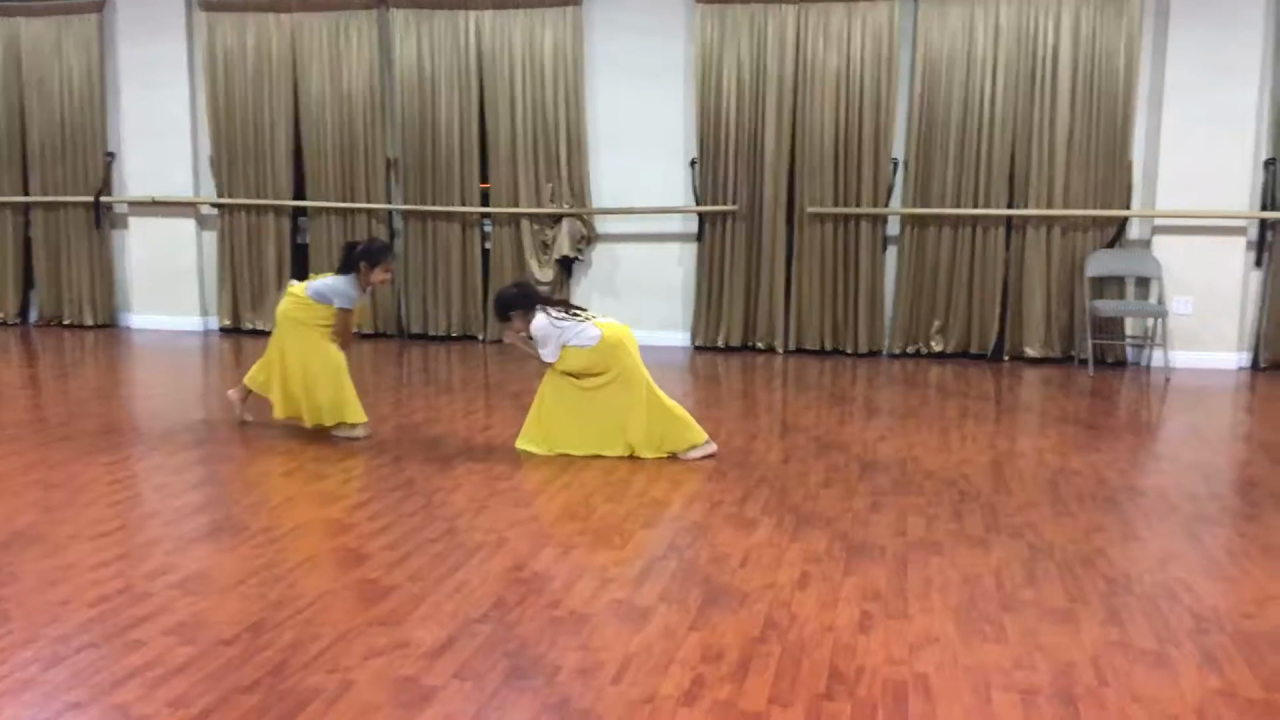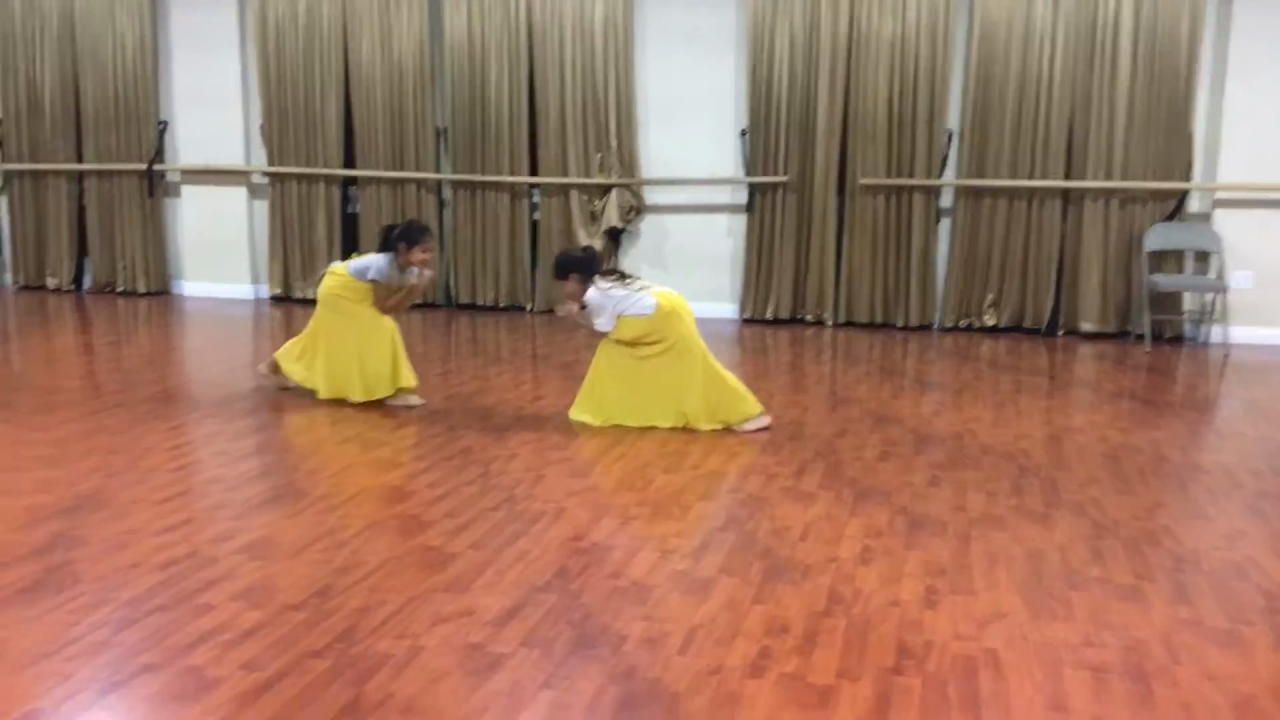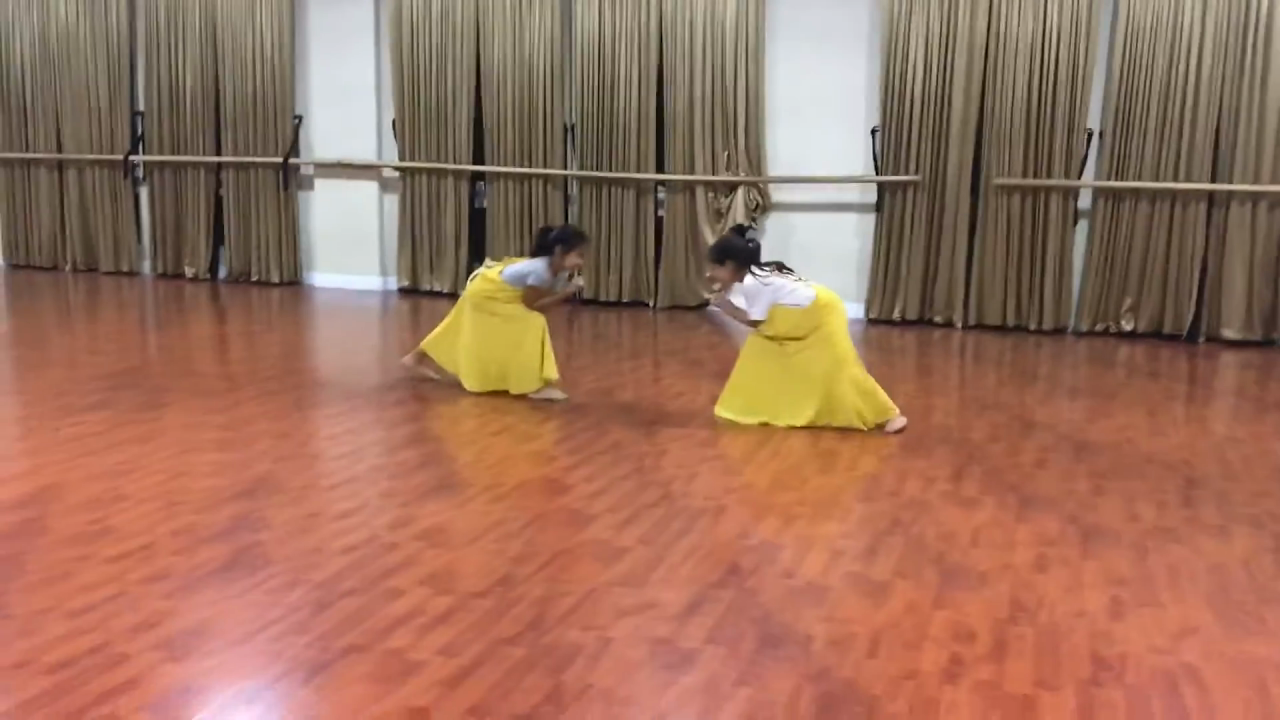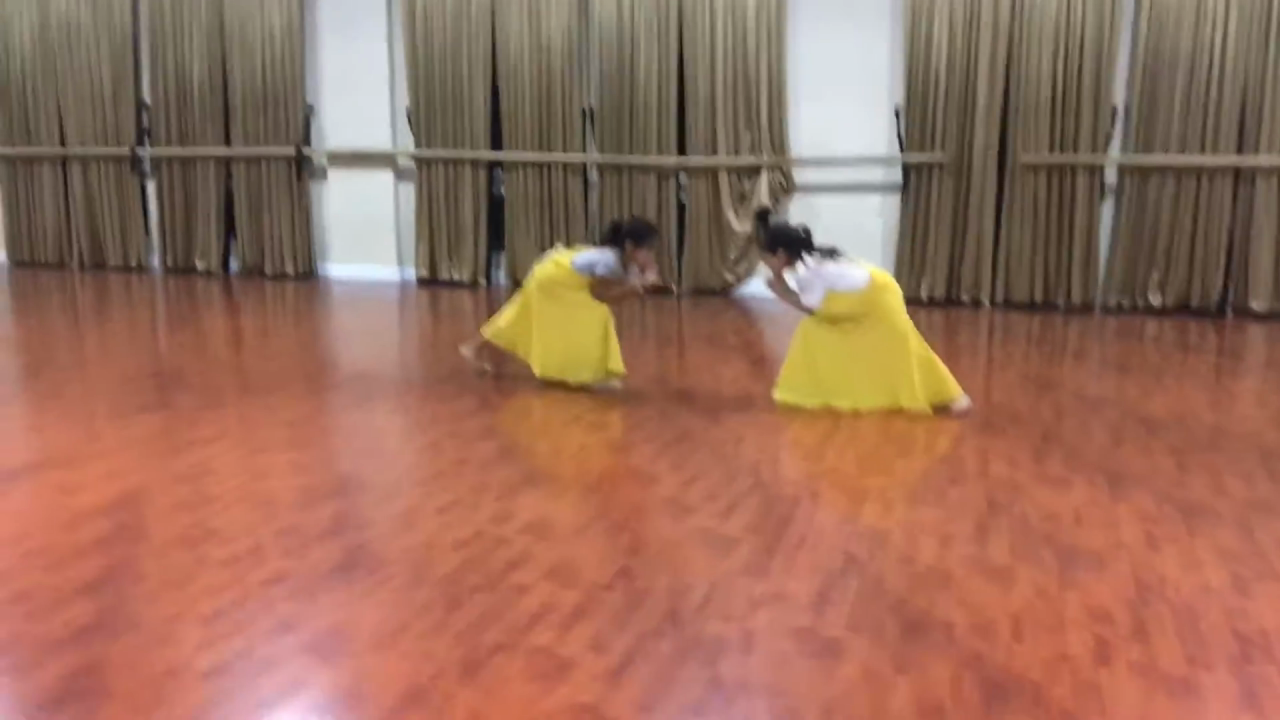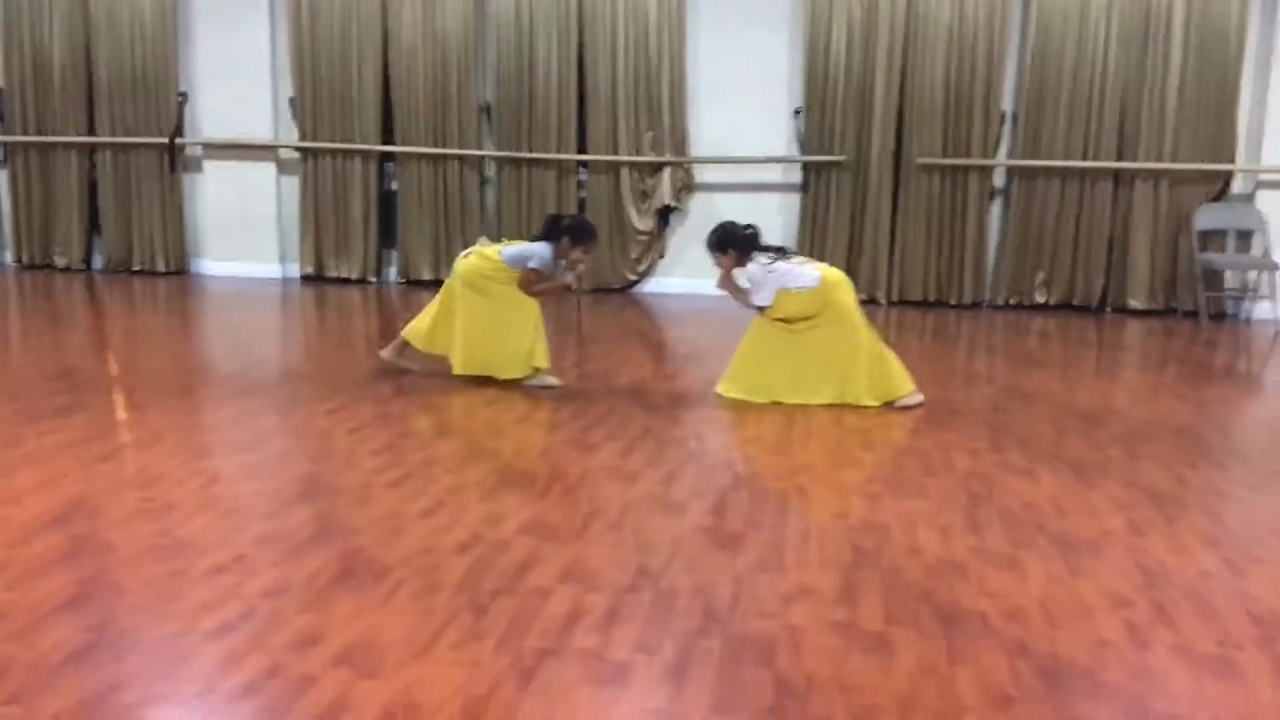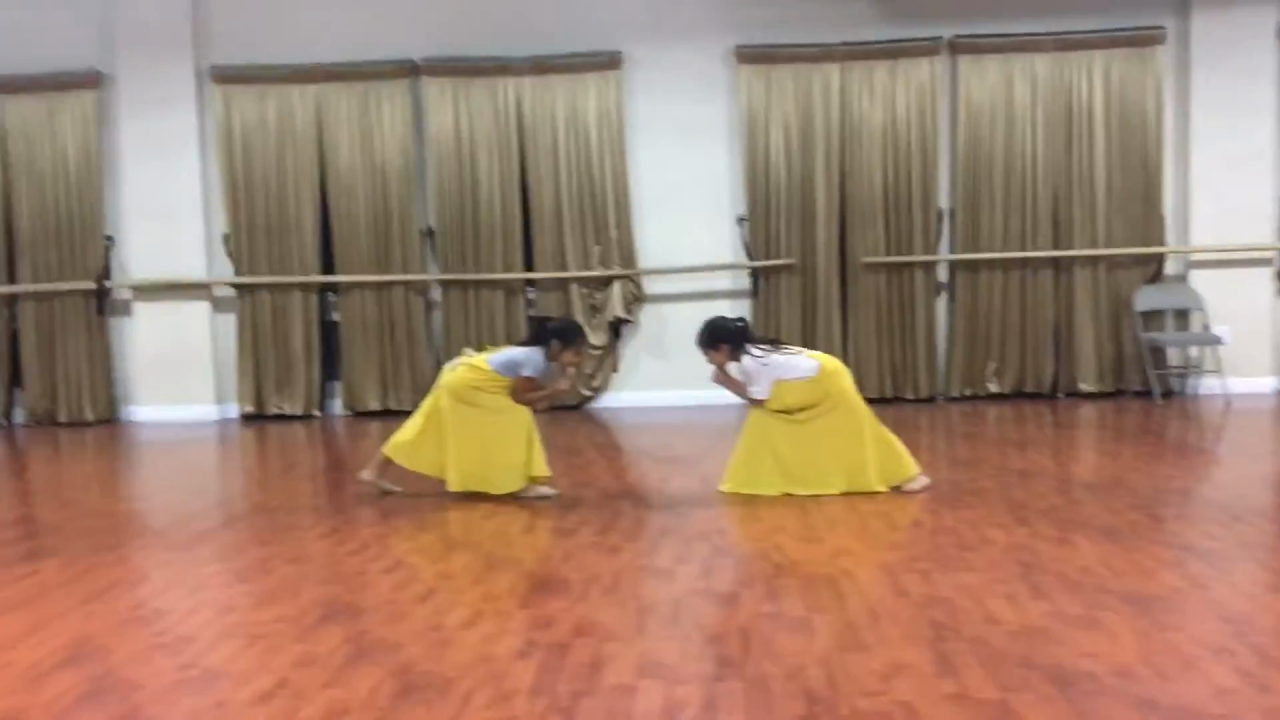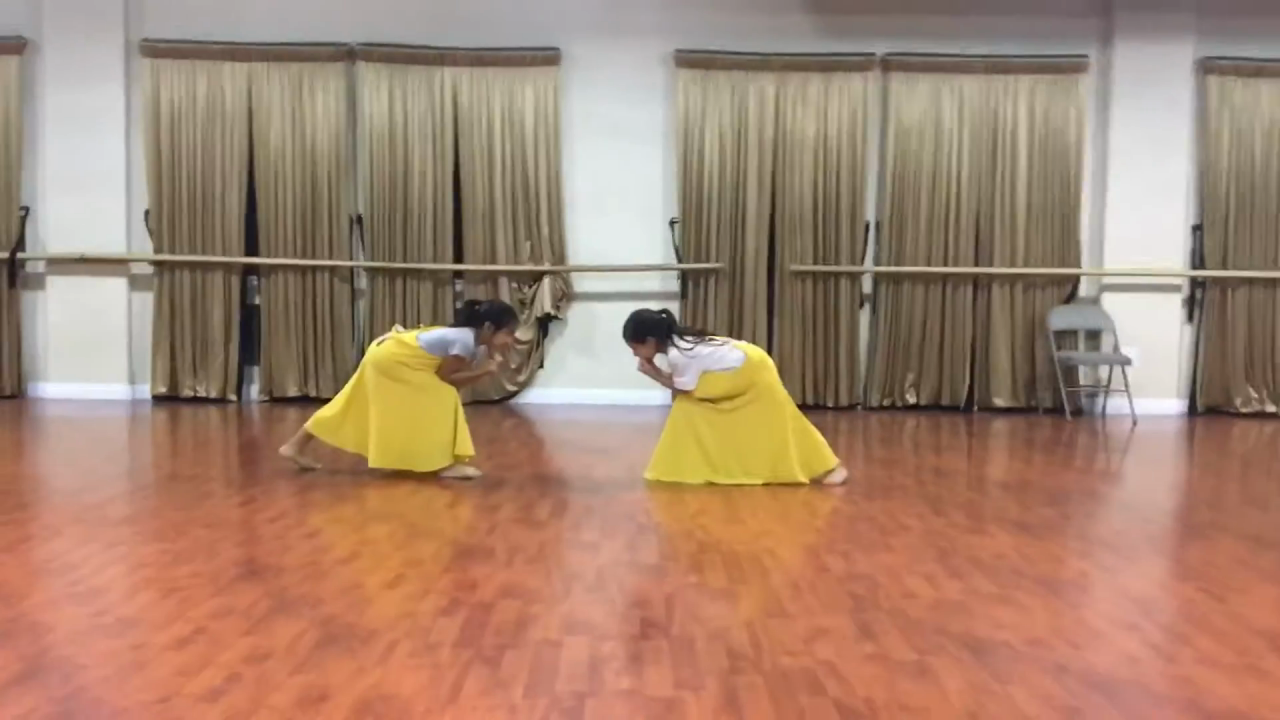
dt=0.7s
person 1, frame 1
left shoulder: (539, 325)
right shoulder: (544, 312)
left elbow: (551, 359)
right elbow: (556, 350)
left wrist: (519, 344)
right wrist: (524, 341)
left hip: (612, 346)
right hip: (605, 344)
left knee: (642, 397)
right knee: (557, 381)
left ankle: (696, 442)
right ankle: (561, 437)
person 1, frame 2
left shoulder: (594, 295)
right shoulder: (602, 283)
left elbow: (604, 329)
right elbow: (609, 319)
left wrist: (575, 315)
right wrist: (579, 310)
left hip: (666, 317)
right hip: (660, 313)
left knee: (697, 368)
right knee: (613, 351)
left ankle: (749, 414)
right ankle: (610, 407)
person 1, frame 3
left shoulder: (751, 283)
right shoulder: (755, 274)
left elbow: (755, 322)
right elbow: (757, 316)
left wrist: (725, 305)
right wrist: (727, 302)
left hip: (821, 313)
right hip: (804, 317)
left knee: (840, 366)
right knee: (760, 345)
left ankle: (889, 415)
person 1, frame 4
left shoulder: (806, 270)
right shoulder: (809, 260)
left elbow: (812, 308)
right elbow: (814, 301)
left wrist: (780, 291)
right wrist: (782, 287)
left hip: (877, 295)
right hip: (861, 299)
left knee: (904, 347)
right knee: (814, 330)
left ankle: (952, 397)
person 1, frame 5
left shoulder: (755, 269)
right shoulder: (758, 258)
left elbow: (761, 307)
right elbow: (761, 298)
left wrist: (730, 288)
right wrist: (732, 285)
left hip: (829, 292)
right hip: (814, 295)
left knee: (857, 343)
right knee: (766, 327)
left ankle: (904, 391)
person 1, frame 6
left shoulder: (750, 362)
right shoulder: (751, 353)
left elbow: (758, 400)
right elbow: (757, 393)
left wrist: (726, 381)
right wrist: (728, 378)
left hip: (826, 379)
right hip: (811, 383)
left knee: (858, 429)
right knee: (762, 420)
left ankle: (908, 475)
right ankle: (762, 476)
person 1, frame 7
left shoulder: (677, 354)
right shoulder: (675, 342)
left elbow: (684, 389)
right elbow: (681, 381)
left wrist: (651, 371)
right wrist: (653, 369)
left hip: (752, 369)
right hip: (735, 372)
left knee: (781, 419)
right knee: (686, 407)
left ankle: (830, 468)
right ankle: (686, 465)
person 2, frame 1
left shoulder: (359, 283)
right shoulder: (348, 290)
right elbow: (343, 334)
left wrist: (345, 340)
right wrist: (347, 343)
left hip: (302, 314)
right hip: (296, 315)
left knee: (284, 362)
right knee: (328, 363)
left ankle: (240, 394)
right ankle: (340, 422)
person 2, frame 2
left shoulder: (410, 269)
right shoulder: (382, 265)
left elbow: (398, 306)
right elbow: (384, 307)
left wrist: (420, 286)
right wrist: (410, 288)
left hip: (352, 296)
right hip: (338, 293)
left knee: (324, 337)
right knee: (382, 330)
left ankle: (273, 366)
right ankle: (392, 391)
person 2, frame 3
left shoulder: (559, 272)
right shoulder: (539, 271)
left elbow: (549, 300)
right elbow: (532, 305)
left wrist: (570, 288)
right wrist: (564, 294)
left hip: (485, 291)
right hip: (484, 293)
left knee: (459, 332)
right knee: (533, 324)
left ankle: (416, 358)
right ankle: (536, 385)
person 2, frame 4
left shoulder: (628, 265)
right shoulder: (609, 261)
left elbow: (619, 292)
right elbow: (599, 296)
left wrist: (644, 283)
right wrist: (631, 288)
left hip: (551, 278)
right hip: (552, 279)
left knee: (520, 320)
right knee: (596, 315)
left ankle: (476, 348)
right ankle: (592, 374)
person 2, frame 5
left shoulder: (555, 258)
right shoulder: (543, 255)
left elbow: (542, 286)
right elbow: (527, 289)
left wrist: (567, 280)
right wrist: (563, 282)
left hip: (474, 268)
right hip: (478, 272)
left knee: (444, 318)
right knee: (524, 311)
left ankle: (395, 349)
right ankle: (528, 372)
person 2, frame 6
left shoulder: (542, 359)
right shoulder: (535, 360)
left elbow: (536, 400)
right elbow: (519, 399)
left wrist: (557, 386)
right wrist: (555, 389)
left hip: (459, 380)
right hip: (466, 384)
left knee: (424, 430)
right knee: (516, 421)
left ankle: (375, 470)
right ankle: (522, 483)
person 2, frame 7
left shoulder: (477, 345)
right shoulder: (465, 341)
left elbow: (458, 376)
right elbow: (445, 378)
left wrist: (486, 368)
right wrist: (484, 371)
left hip: (387, 355)
right hip: (391, 358)
left knee: (350, 409)
right knee: (443, 399)
left ankle: (296, 446)
right ankle: (446, 463)
